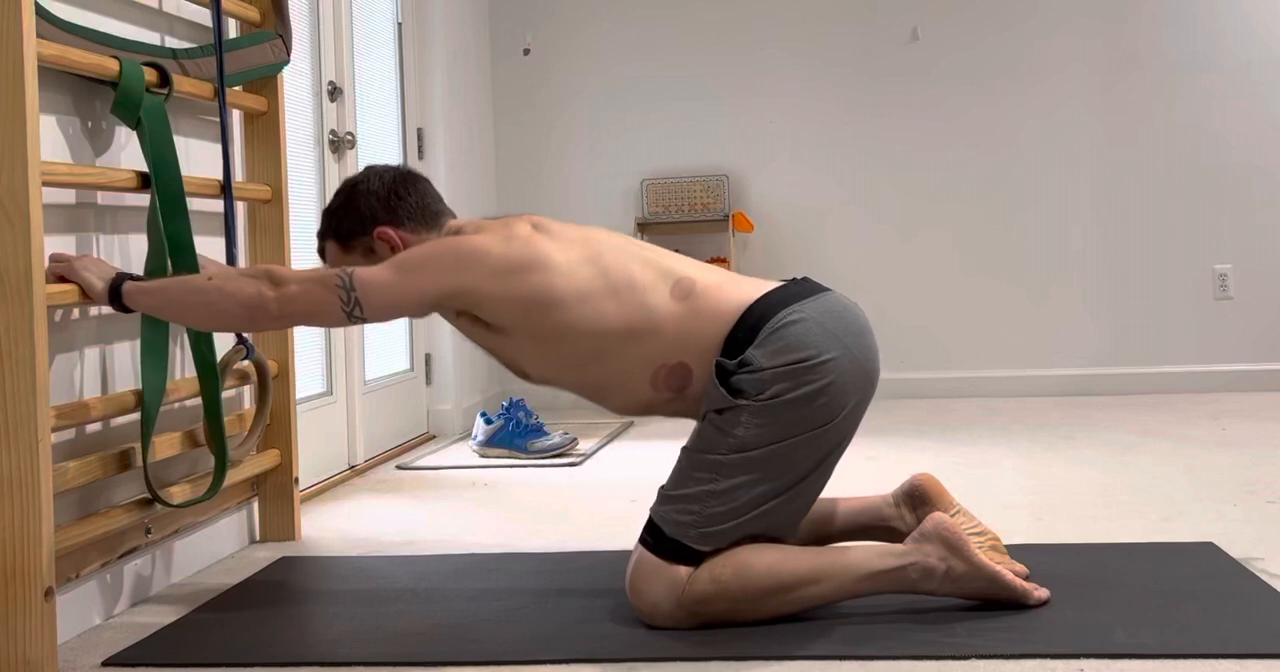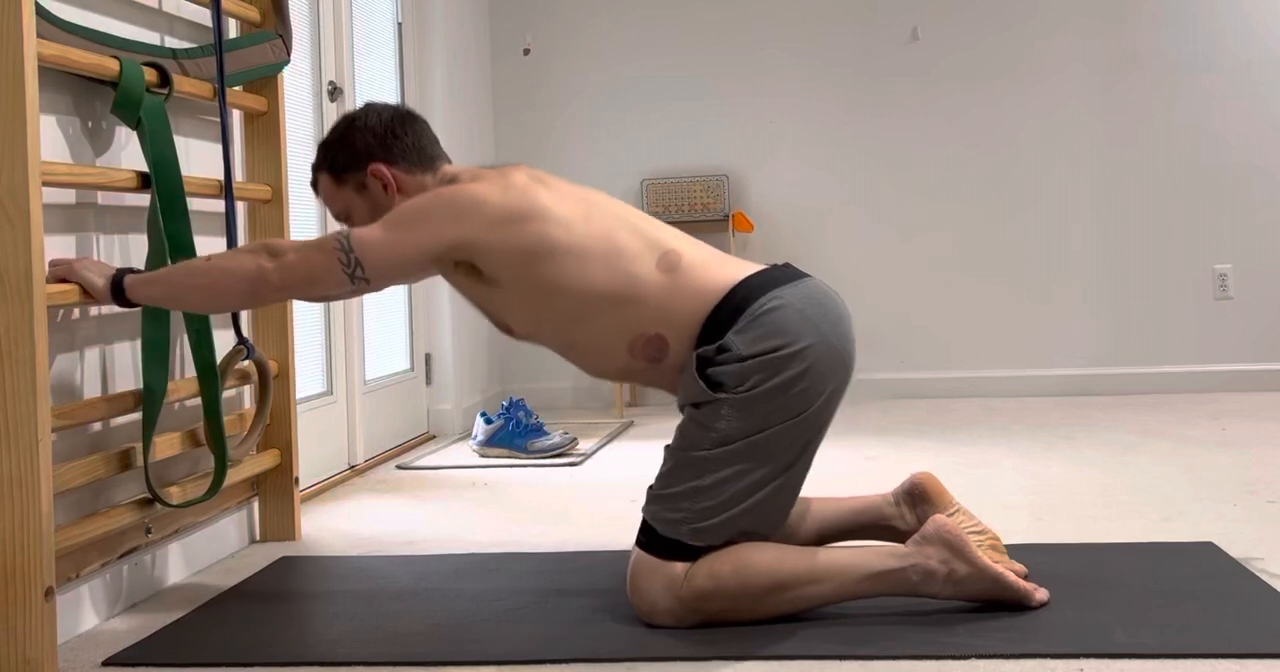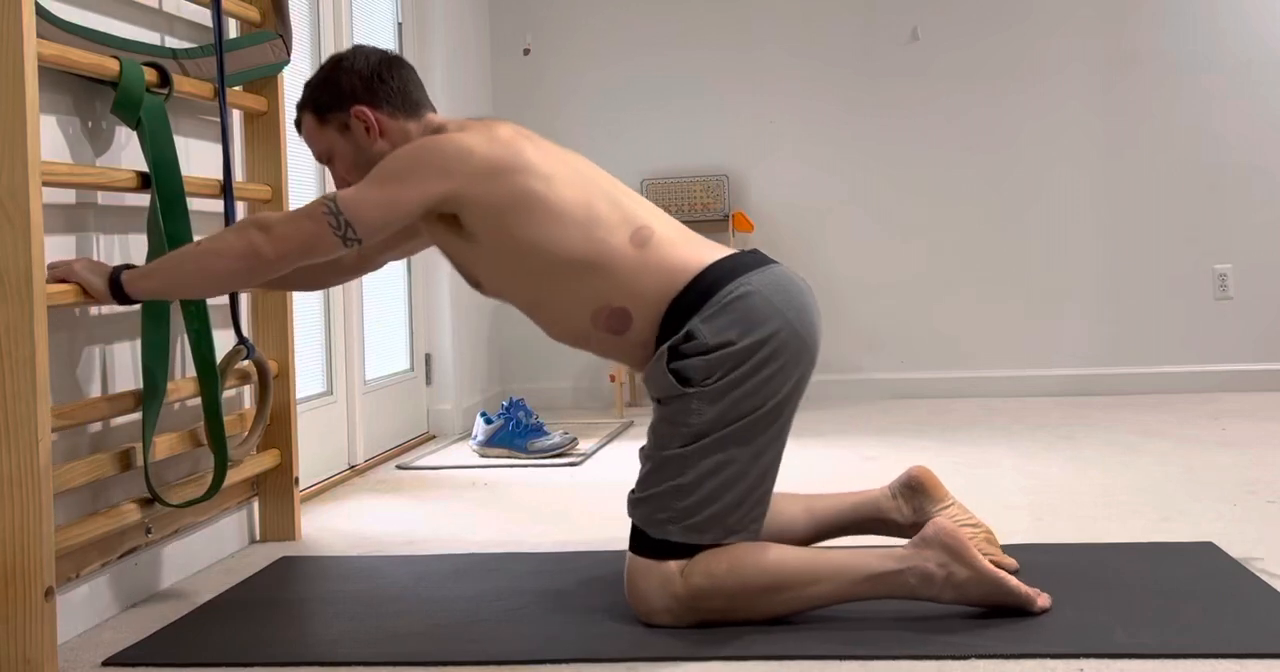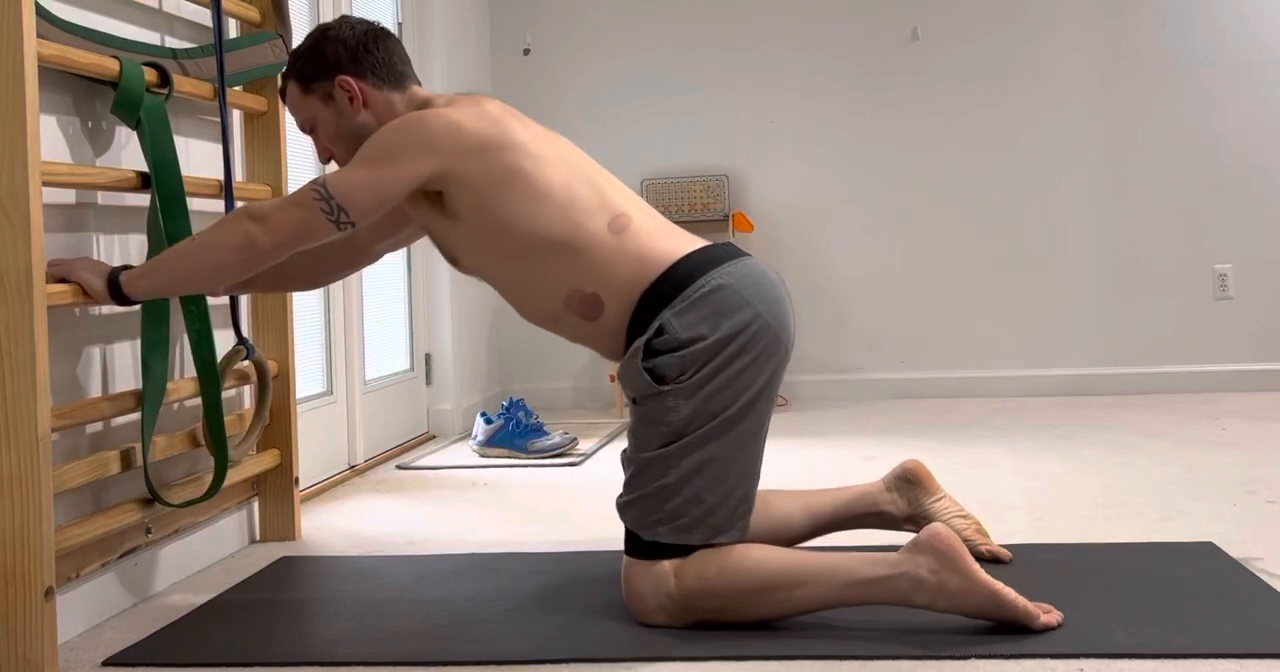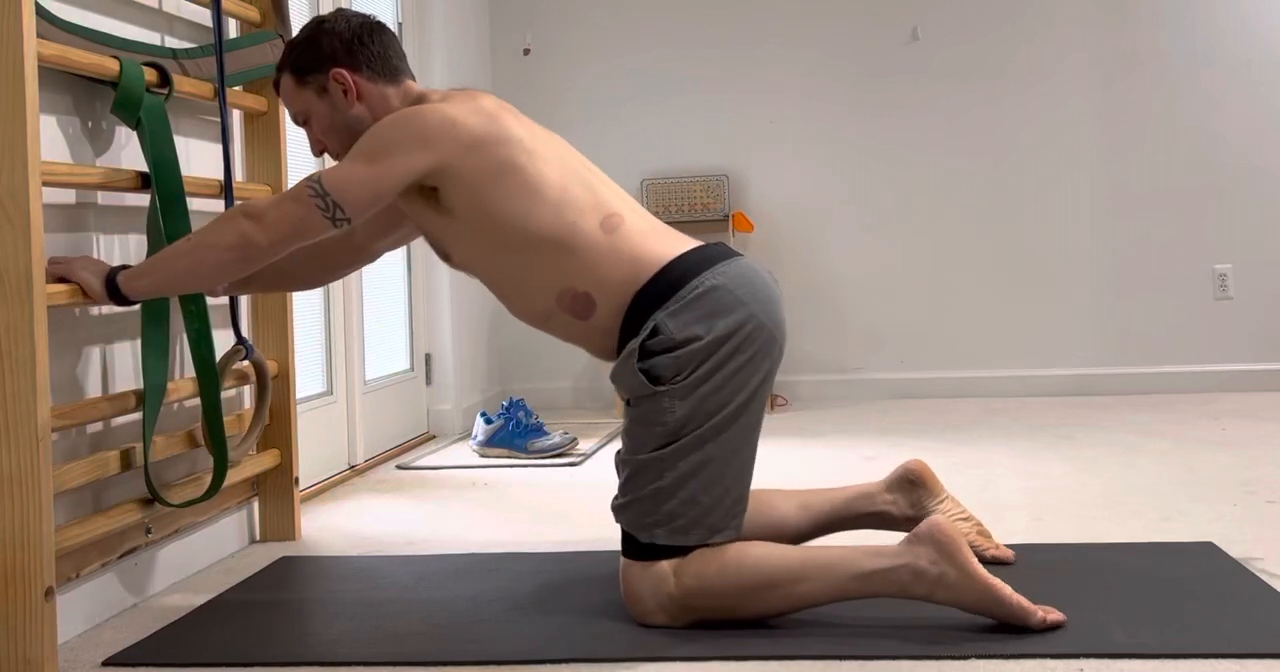
dt=0.2s
person 1, frame 1
left shoulder: (458, 262)
right shoulder: (506, 245)
left elbow: (274, 298)
right elbow: (293, 289)
left wrist: (119, 288)
right wrist: (180, 291)
left hip: (790, 362)
right hip: (818, 333)
left knee: (664, 589)
right knee: (718, 540)
left ankle: (920, 559)
right ankle: (900, 510)
person 1, frame 2
left shoulder: (455, 211)
right shoulder: (496, 200)
left elbow: (277, 271)
right elbow: (310, 274)
left wrist: (121, 283)
right wrist: (172, 280)
left hip: (767, 347)
right hip: (798, 320)
left knee: (663, 587)
right knee: (716, 537)
left ankle: (922, 562)
right ankle: (900, 510)
person 1, frame 3
left shoulder: (435, 160)
right shoulder: (471, 169)
left elbow: (273, 244)
right elbow: (334, 263)
left wrist: (122, 280)
right wrist: (197, 272)
left hip: (730, 331)
right hip: (763, 307)
left knee: (664, 587)
right knee: (709, 534)
left ankle: (921, 565)
right ankle: (895, 503)
person 1, frame 4
left shoulder: (427, 133)
right shoulder: (449, 157)
left elbow: (268, 232)
right elbow: (334, 257)
left wrist: (121, 283)
right wrist: (197, 276)
left hip: (701, 322)
right hip: (732, 301)
left knee: (661, 588)
right knee: (703, 538)
left ankle: (919, 570)
right ankle: (891, 497)
person 1, frame 5
left shoulder: (421, 126)
right shoulder: (436, 159)
left elbow: (264, 228)
right elbow: (329, 255)
left wrist: (121, 283)
right wrist: (196, 278)
left hip: (694, 323)
right hip: (722, 302)
left knee: (661, 589)
right knee: (698, 538)
left ankle: (916, 562)
right ankle: (891, 498)
